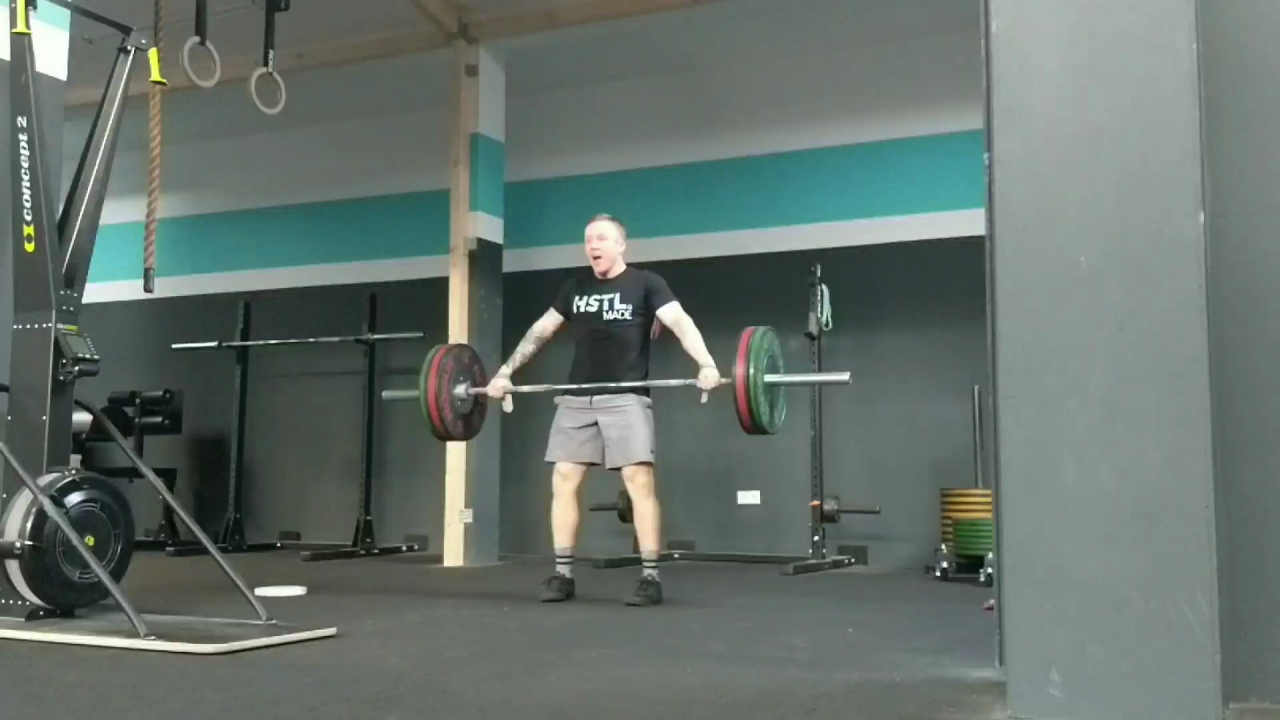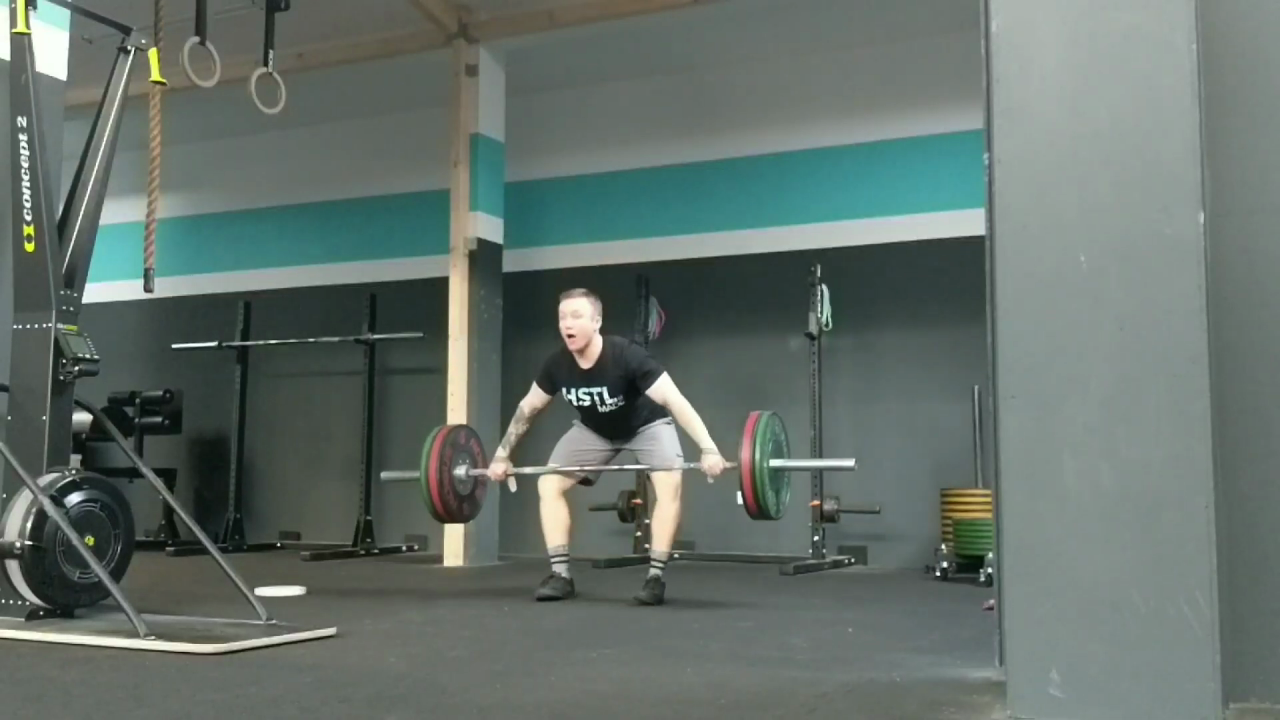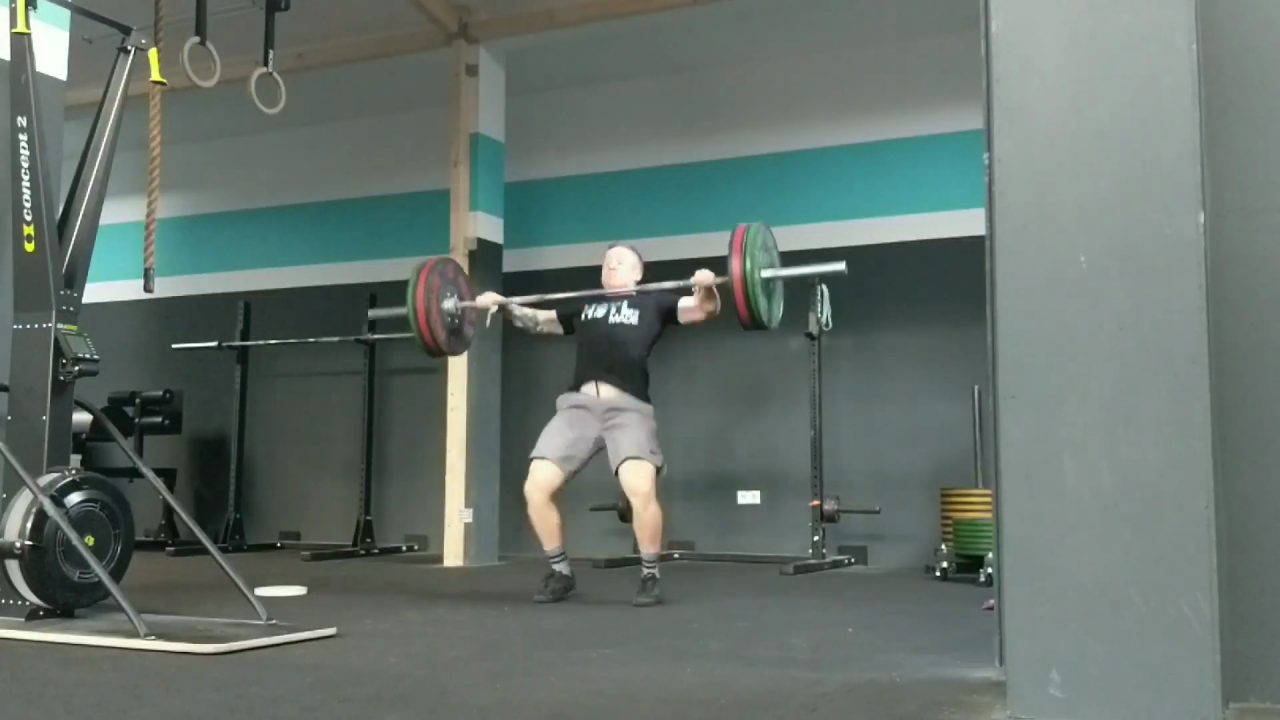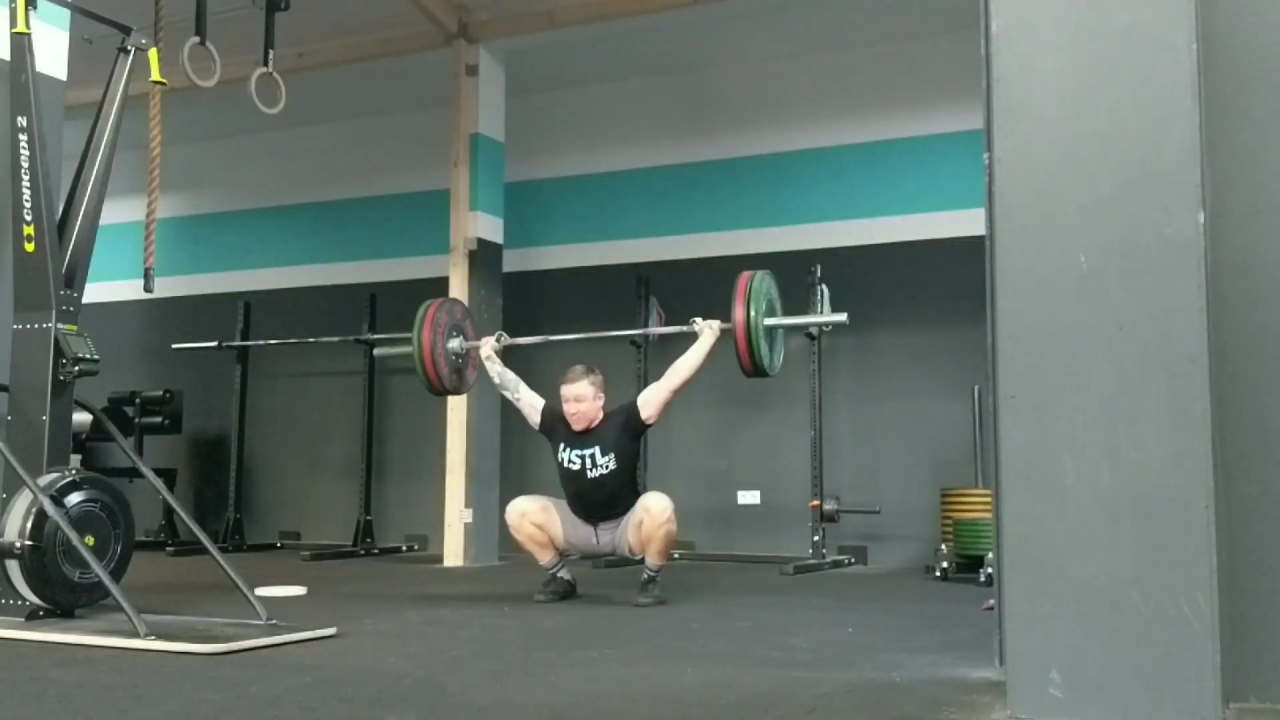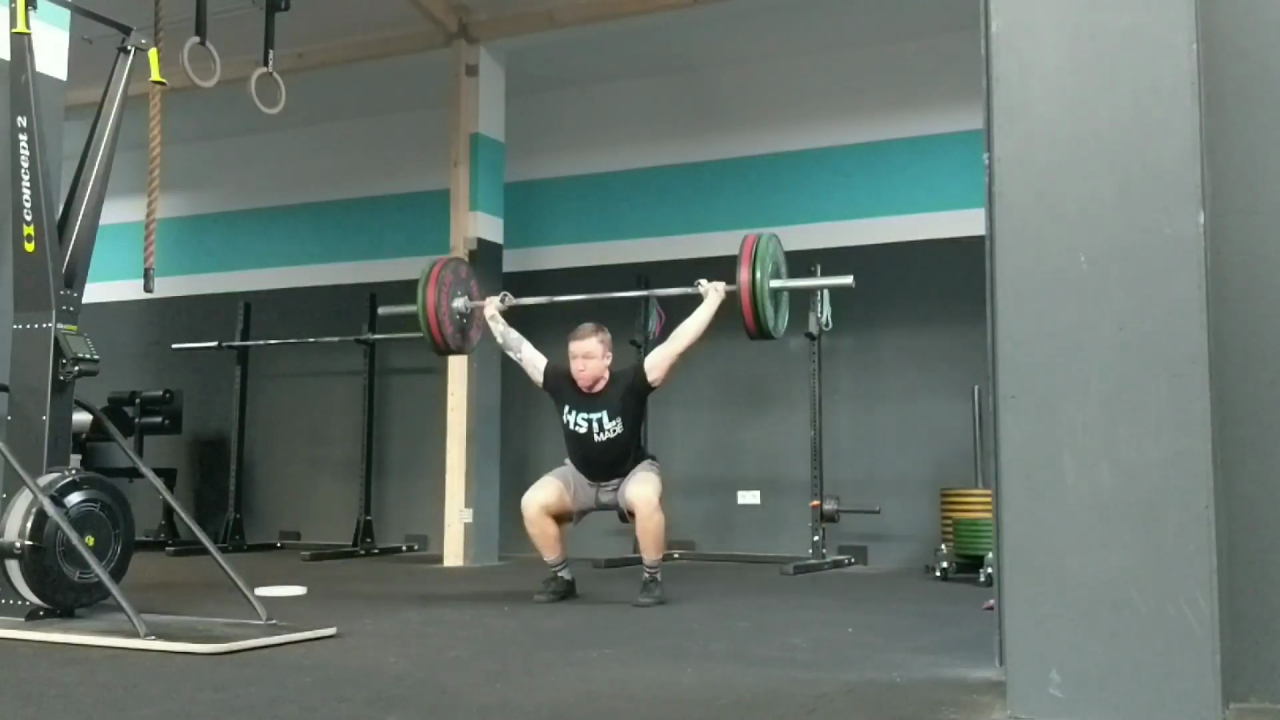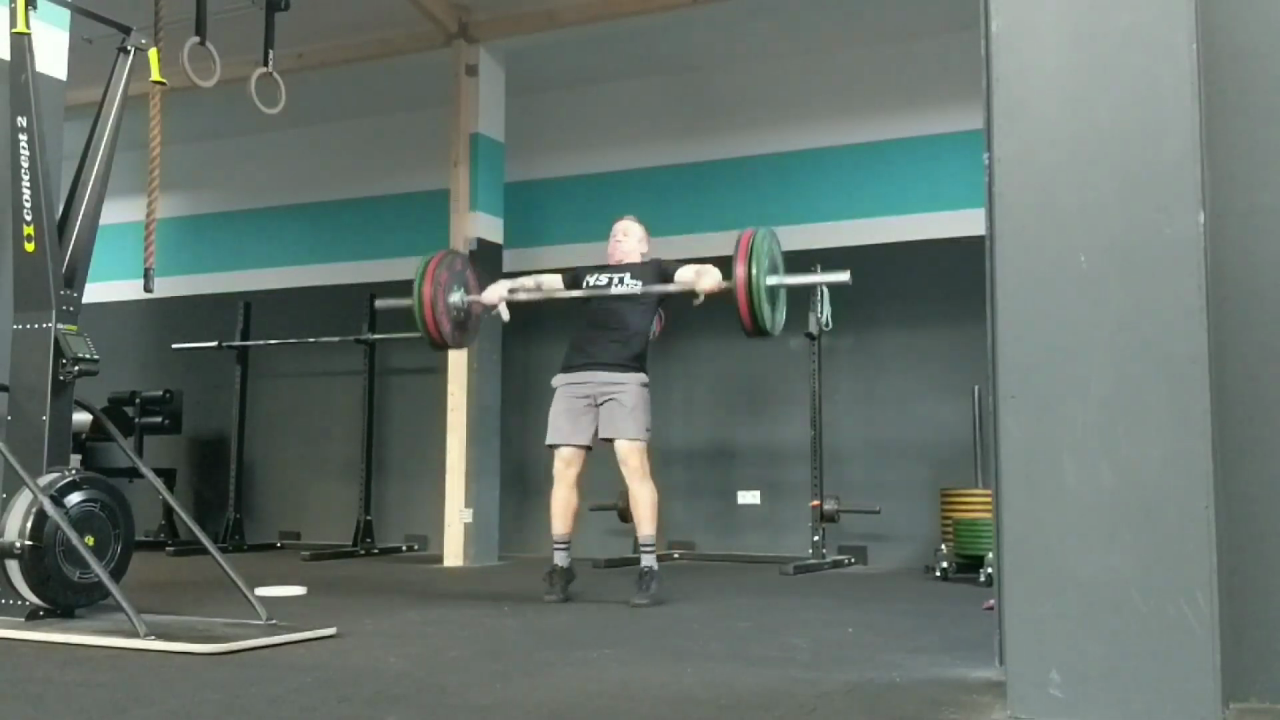
dt=0.7s
person 1, frame 1
left shoulder: (645, 283)
right shoulder: (576, 286)
left elbow: (680, 322)
right elbow: (541, 330)
left wrist: (706, 364)
right wrist: (505, 372)
left hip: (626, 397)
right hip: (576, 398)
left knee: (639, 482)
right knee: (563, 481)
left ankle: (650, 578)
right ankle: (563, 575)
person 1, frame 2
left shoulder: (627, 356)
right shoulder: (558, 364)
left elbow: (674, 401)
right elbow: (528, 407)
left wrist: (708, 450)
right wrist: (503, 454)
left hip: (646, 426)
right hip: (593, 430)
left knee: (669, 484)
right knee: (548, 485)
left ankle: (655, 578)
right ankle: (560, 575)
person 1, frame 3
left shoulder: (652, 303)
right shoulder: (584, 308)
left elbow: (702, 310)
right elbow: (535, 320)
left wrist: (707, 288)
right wrist: (500, 302)
left hip: (626, 409)
right hip: (577, 406)
left knee: (641, 490)
right knee: (536, 487)
left ankle: (650, 577)
right ankle: (560, 572)
person 1, frame 4
left shoulder: (624, 423)
right shoulder: (555, 423)
left elbow: (670, 382)
right elbow: (515, 389)
left wrist: (707, 337)
right wrist: (488, 355)
left hip: (625, 526)
right hip: (579, 527)
left knee: (659, 506)
right knee: (518, 511)
left ankle: (650, 581)
right ankle: (560, 577)
person 1, frame 5
left shoulder: (629, 384)
right shoulder: (560, 383)
left elbow: (676, 344)
right elbow: (520, 349)
left wrist: (712, 299)
right wrist: (493, 316)
left hip: (631, 470)
right hip: (581, 474)
left knee: (645, 500)
right knee: (533, 504)
left ankle: (652, 580)
right ankle: (562, 577)
person 1, frame 6
left shoulder: (655, 271)
right shoulder: (588, 274)
left elbow: (697, 274)
right elbow: (541, 282)
left wrist: (709, 277)
right wrist: (503, 287)
left hip: (624, 379)
right hip: (574, 379)
left knee: (634, 466)
right knee: (565, 470)
left ankle: (648, 569)
right ankle: (560, 565)
